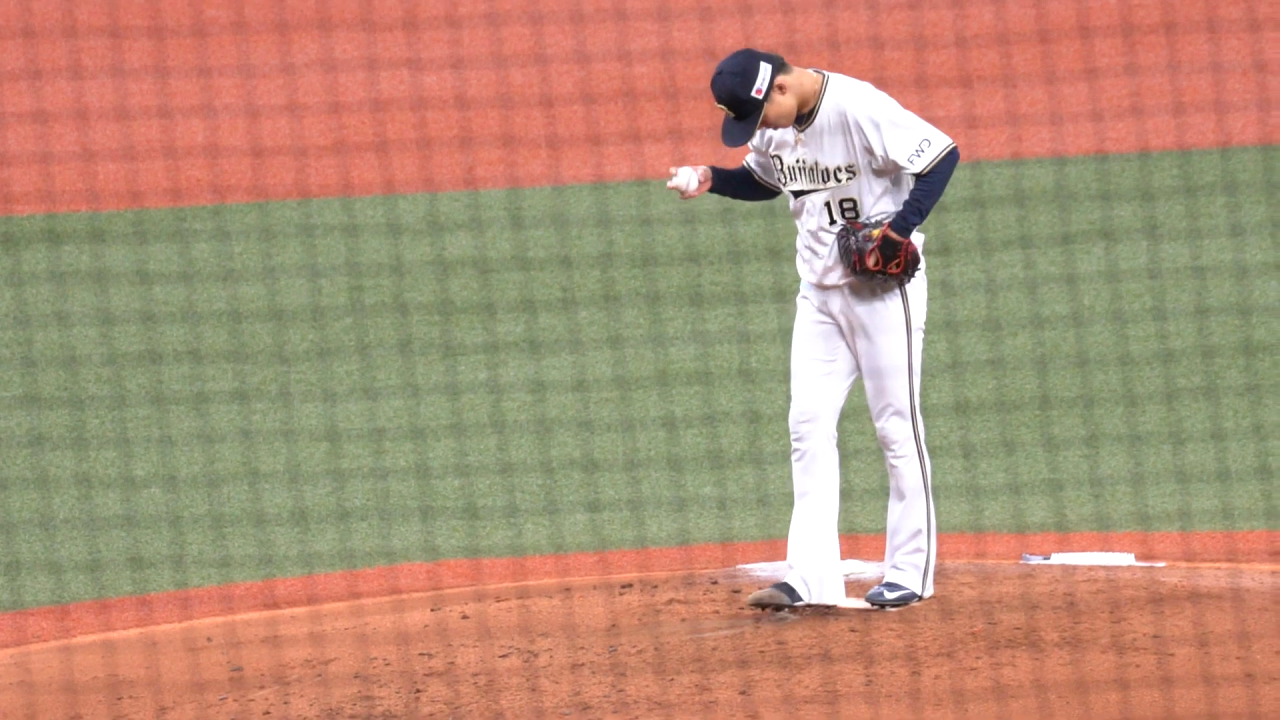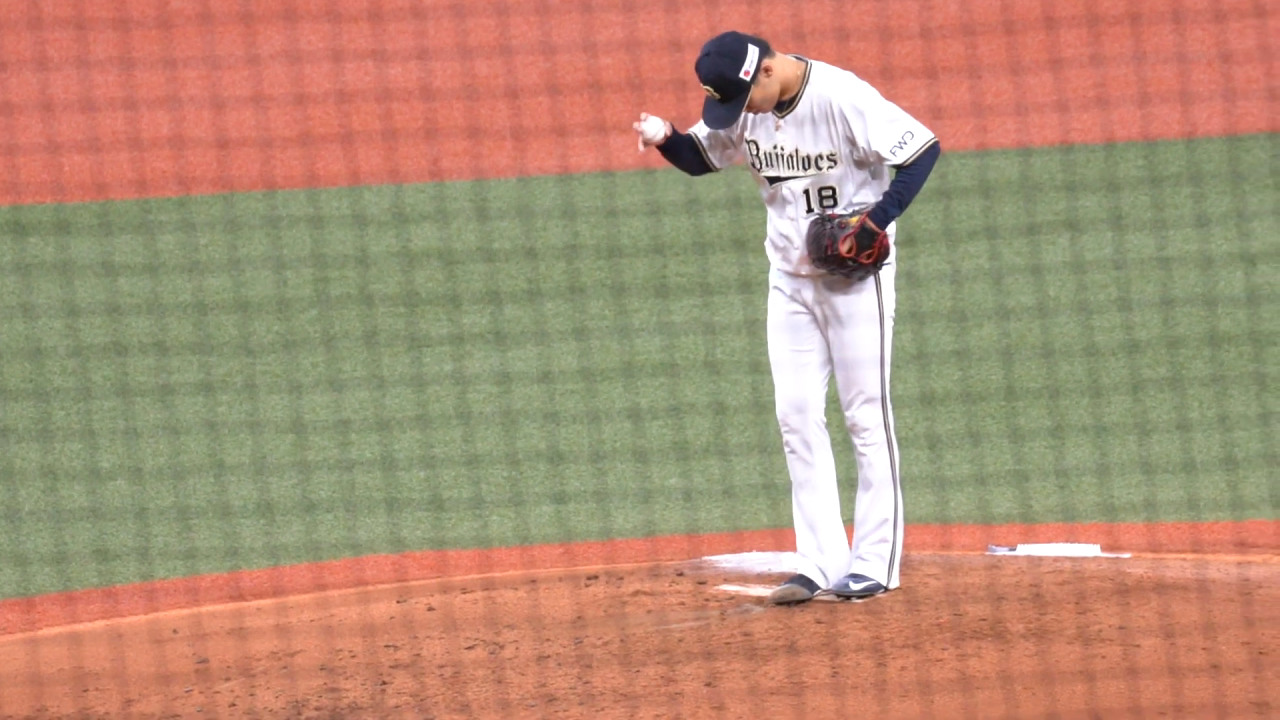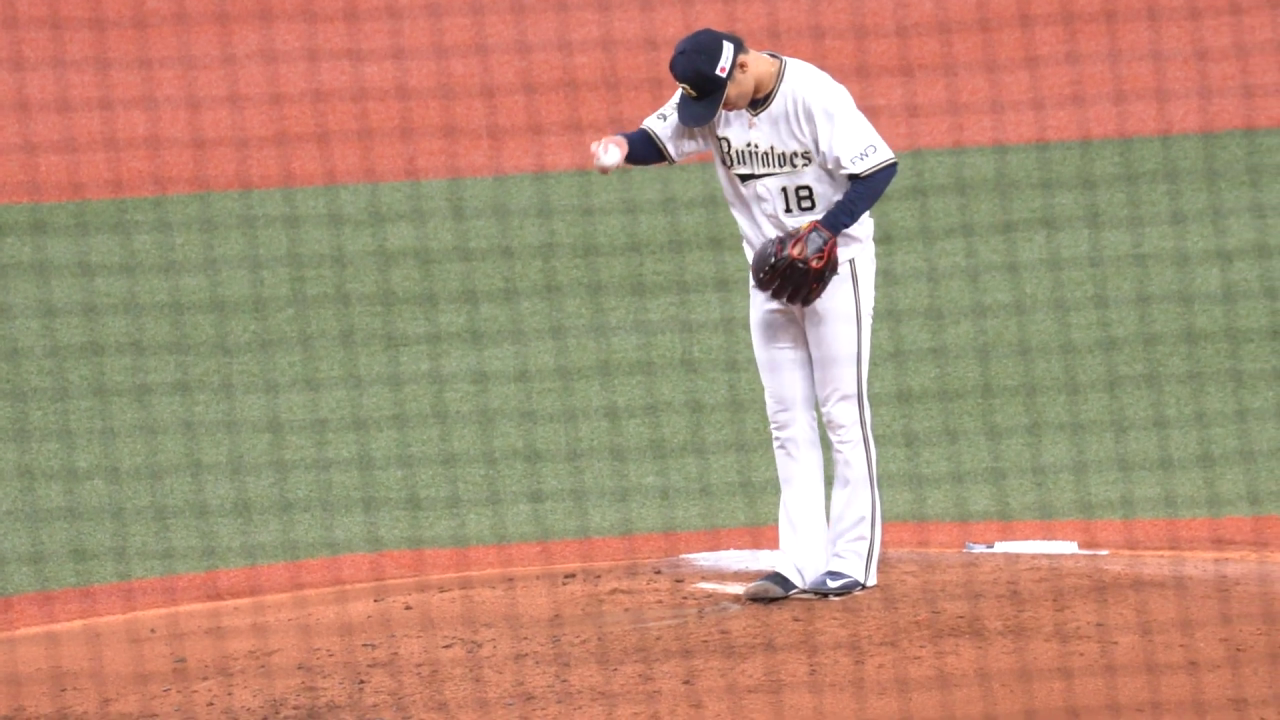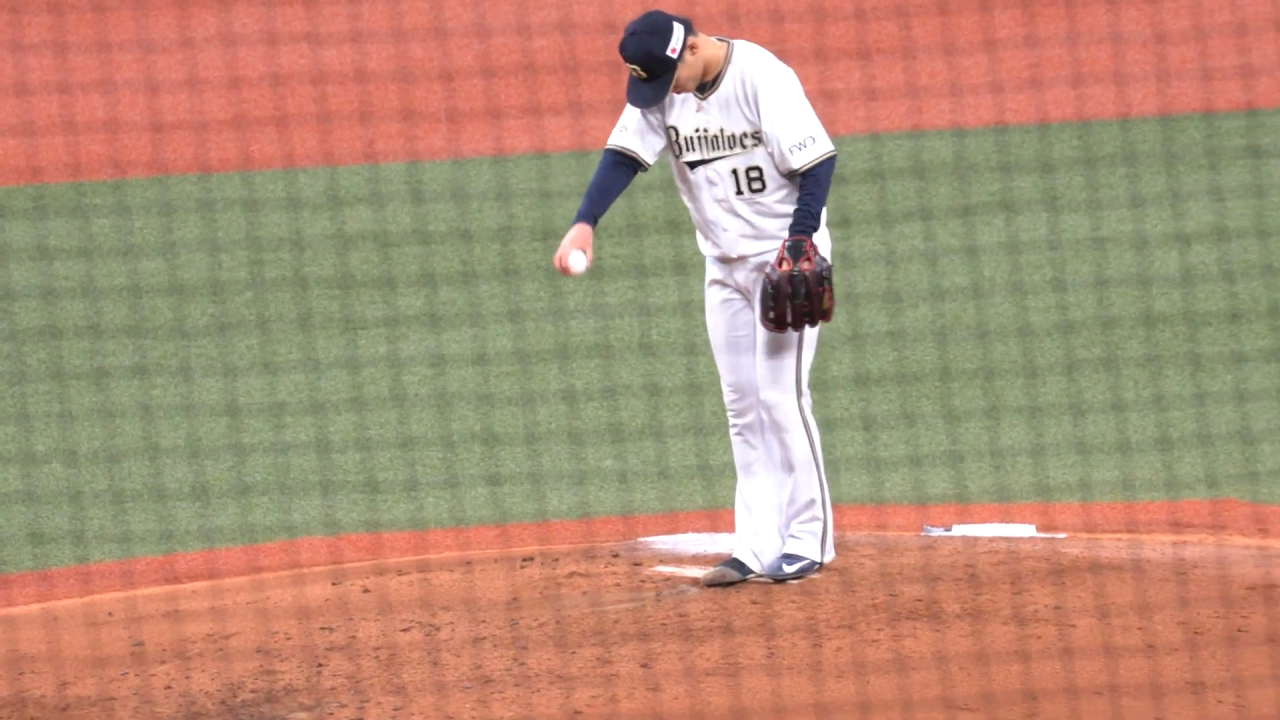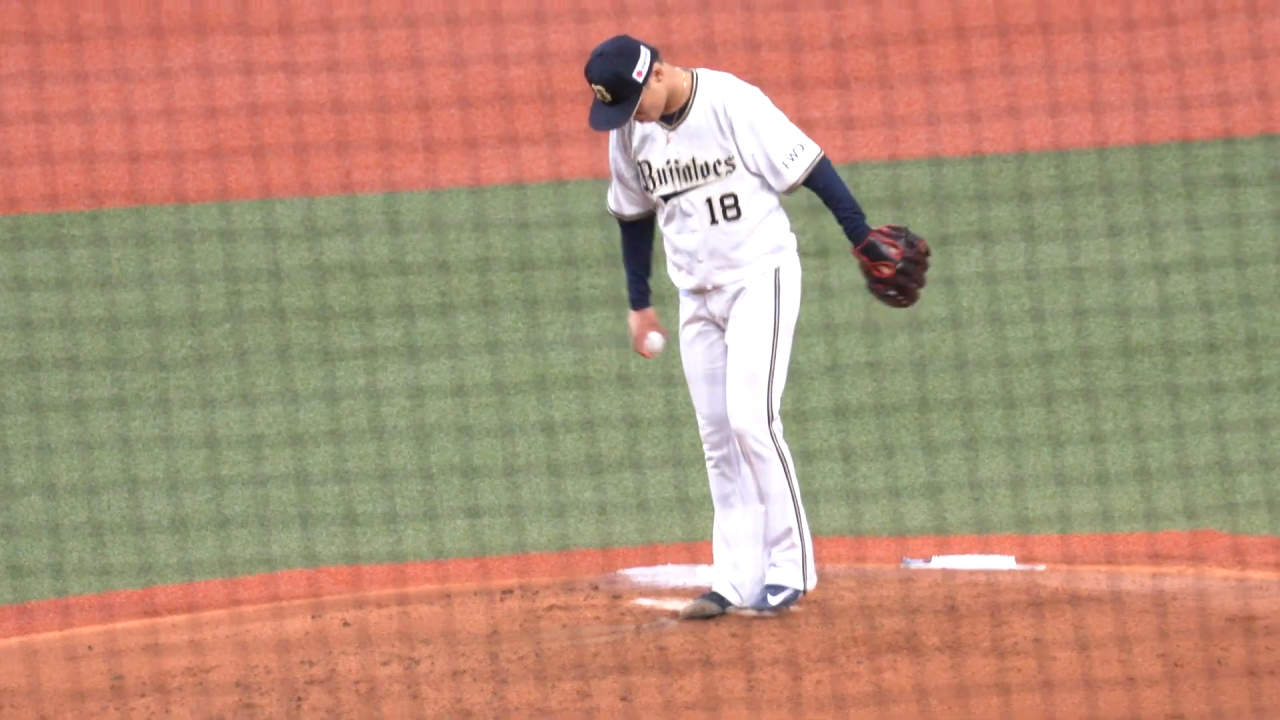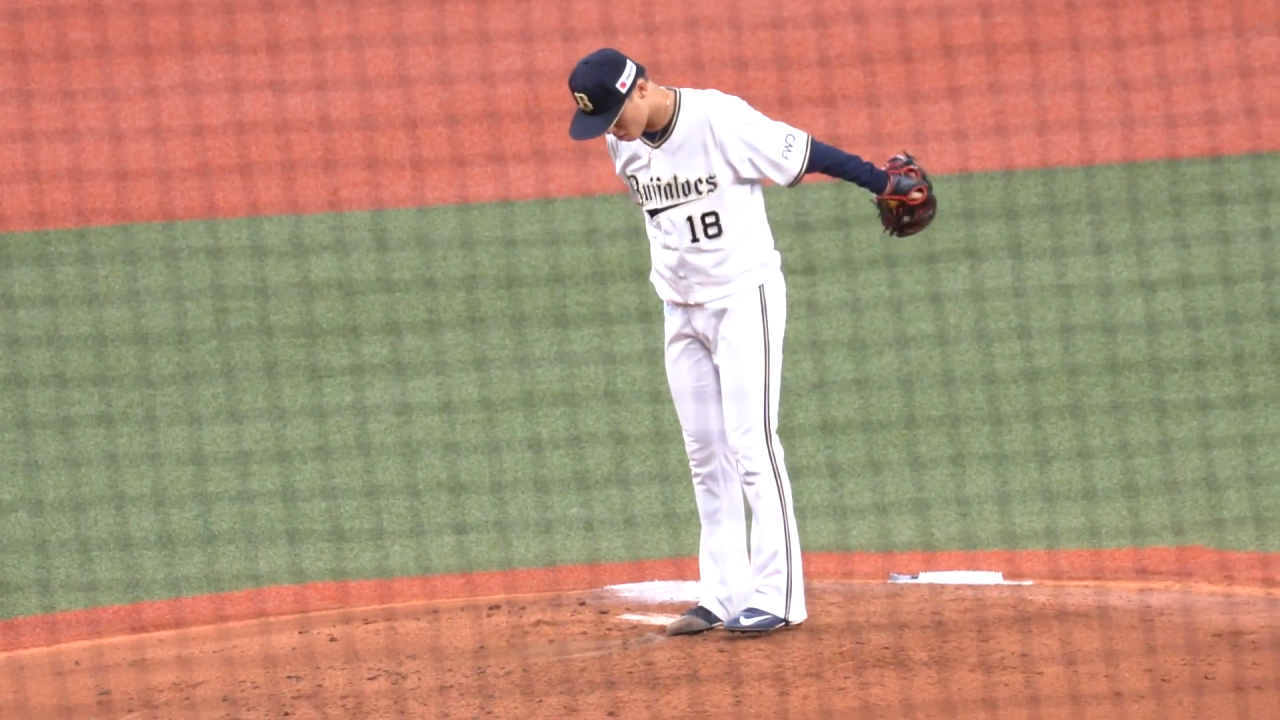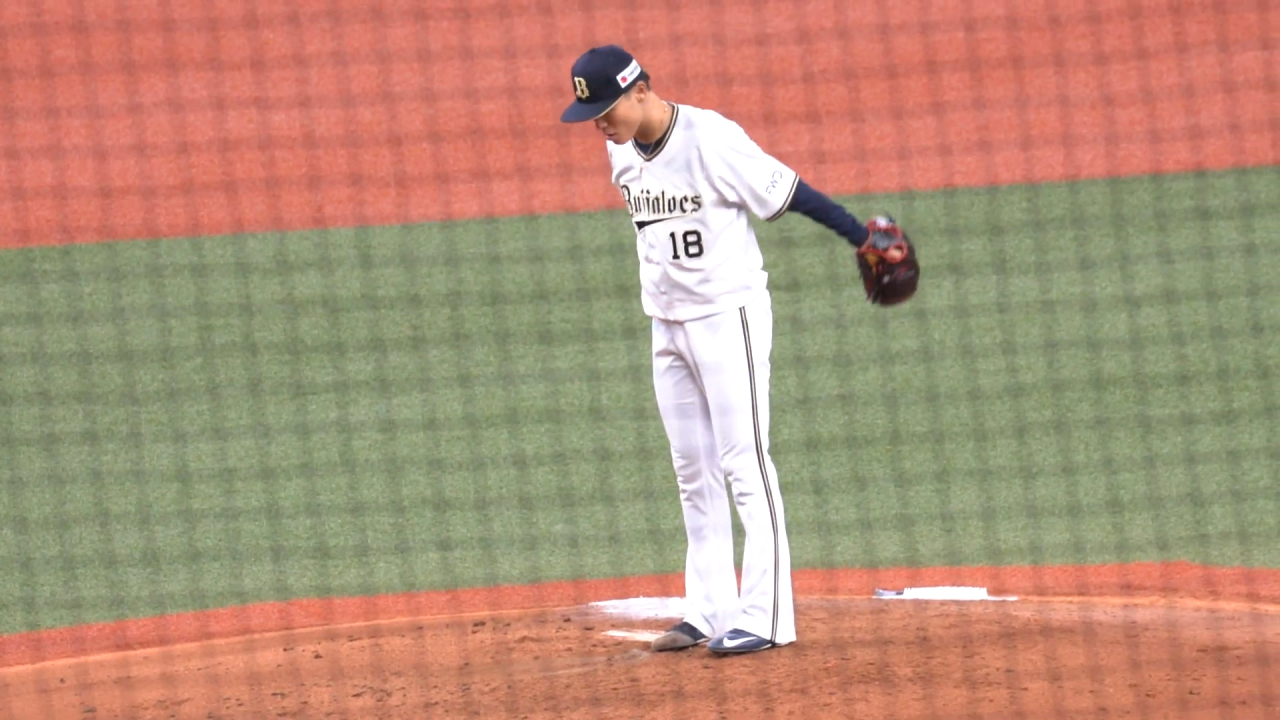
dt=0.7s
person 1, frame 1
left shoulder: (859, 107)
right shoulder: (769, 122)
left elbow: (943, 154)
left wrist: (900, 228)
right wrist: (711, 180)
left hip: (883, 287)
right hip: (819, 292)
left knee: (896, 425)
right knee: (809, 423)
left ankle: (910, 571)
right ankle: (811, 576)
person 1, frame 2
left shoulder: (842, 96)
right shoulder: (741, 105)
left elbow: (924, 148)
right elbow: (703, 158)
left wrist: (879, 219)
right wrist: (666, 138)
left hip: (856, 275)
right hip: (790, 278)
left knee: (865, 416)
right knee: (795, 416)
left ankle: (875, 562)
right ankle: (822, 562)
person 1, frame 3
left shoulder: (814, 95)
right shoulder: (707, 94)
left elbow: (881, 166)
right elbow: (659, 140)
left wrist: (827, 228)
right wrist: (623, 146)
left hip: (834, 266)
left knee: (842, 412)
right knee: (787, 416)
left ankle: (851, 560)
right ankle: (801, 563)
person 1, frame 4
left shoulder: (762, 76)
right shoulder: (660, 86)
left elbow: (819, 161)
right elbow: (624, 154)
left wrist: (798, 243)
right wrist: (584, 222)
left hip: (789, 252)
right hip: (723, 262)
left knee: (780, 396)
right knee: (742, 405)
left ankle: (806, 541)
right ankle: (758, 548)
person 1, frame 5
left shoulder: (734, 102)
right shoulder: (628, 130)
left elbow: (812, 167)
right elbow: (634, 216)
left wrist: (864, 237)
right wrist: (640, 303)
left hip: (760, 280)
right hip: (696, 294)
left knee: (751, 421)
right knee: (717, 436)
left ankle: (789, 568)
right ankle: (738, 580)
person 1, frame 6
left shoulder: (719, 118)
right shoulder: (622, 142)
left elbow: (807, 153)
left wrist: (882, 183)
left hip: (745, 298)
right hip: (681, 308)
left knee: (750, 444)
right knee: (704, 454)
left ankle: (776, 595)
right ankle: (724, 596)
person 1, frame 7
left shoulder: (712, 139)
right shoulder: (621, 150)
left elbow: (790, 195)
left wrist: (863, 237)
left hip: (729, 317)
right hip: (667, 325)
left knee: (745, 463)
right knee: (694, 472)
left ankle: (765, 616)
right ankle: (712, 612)
